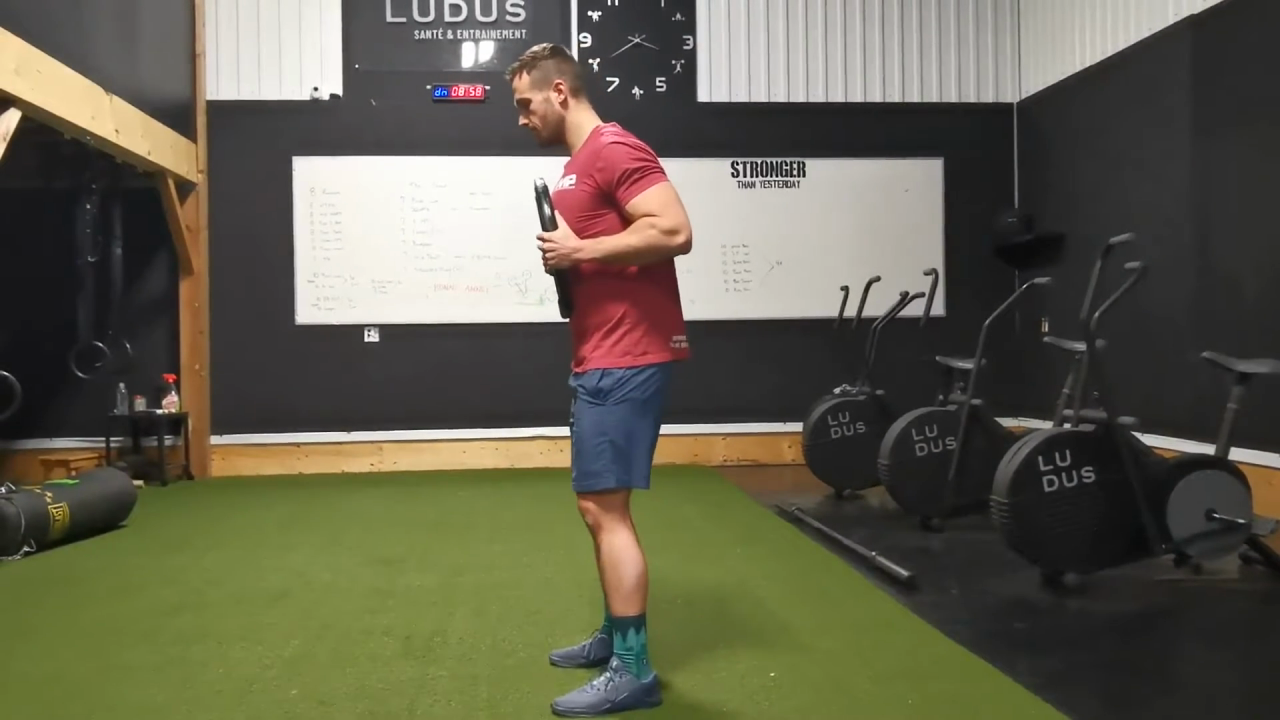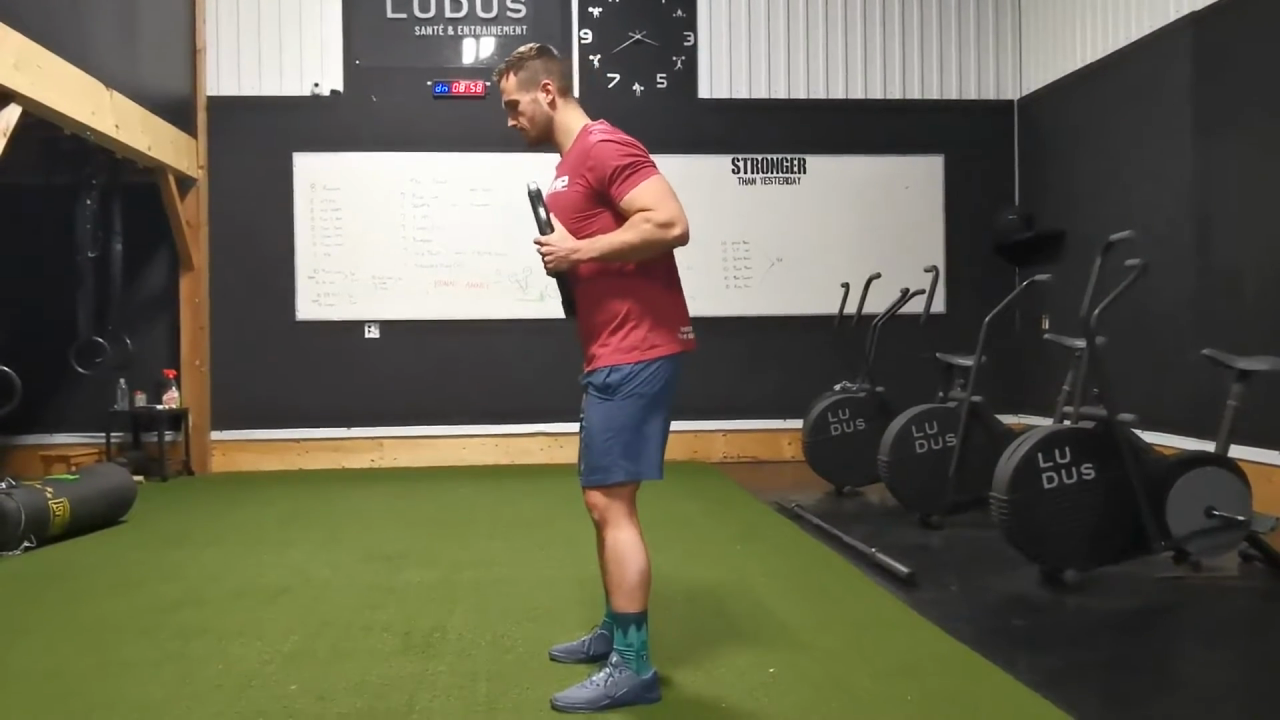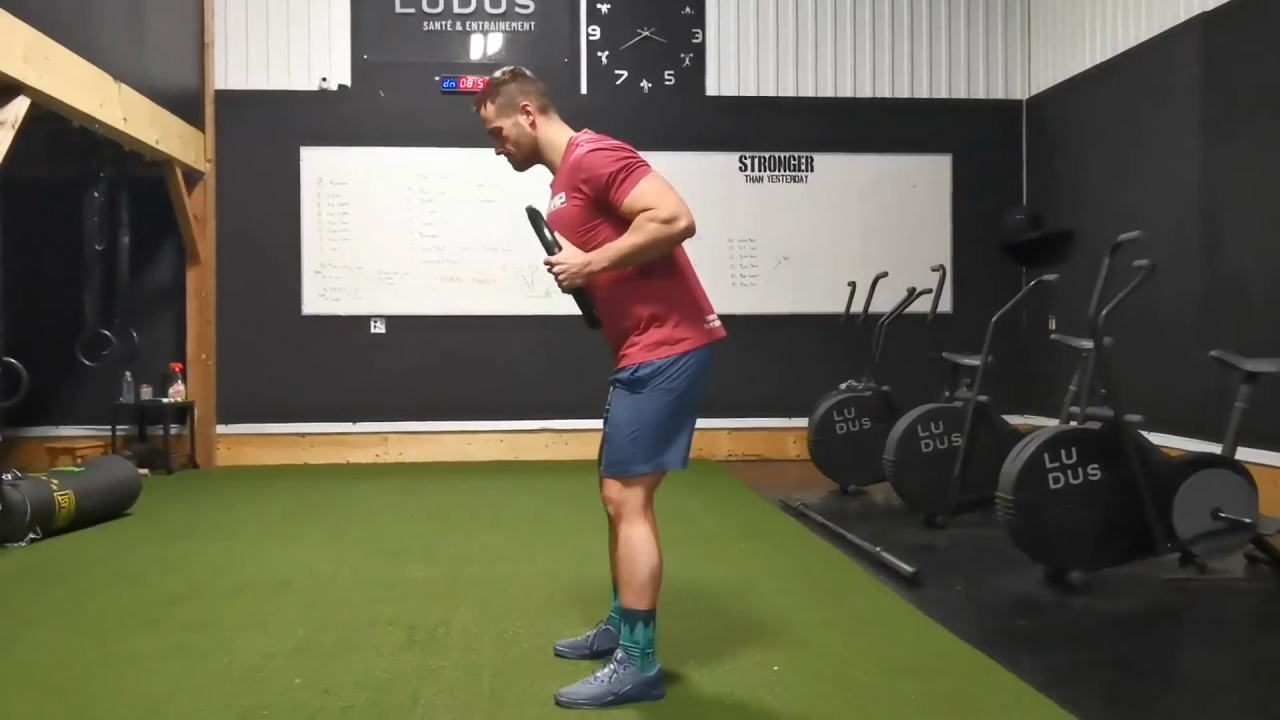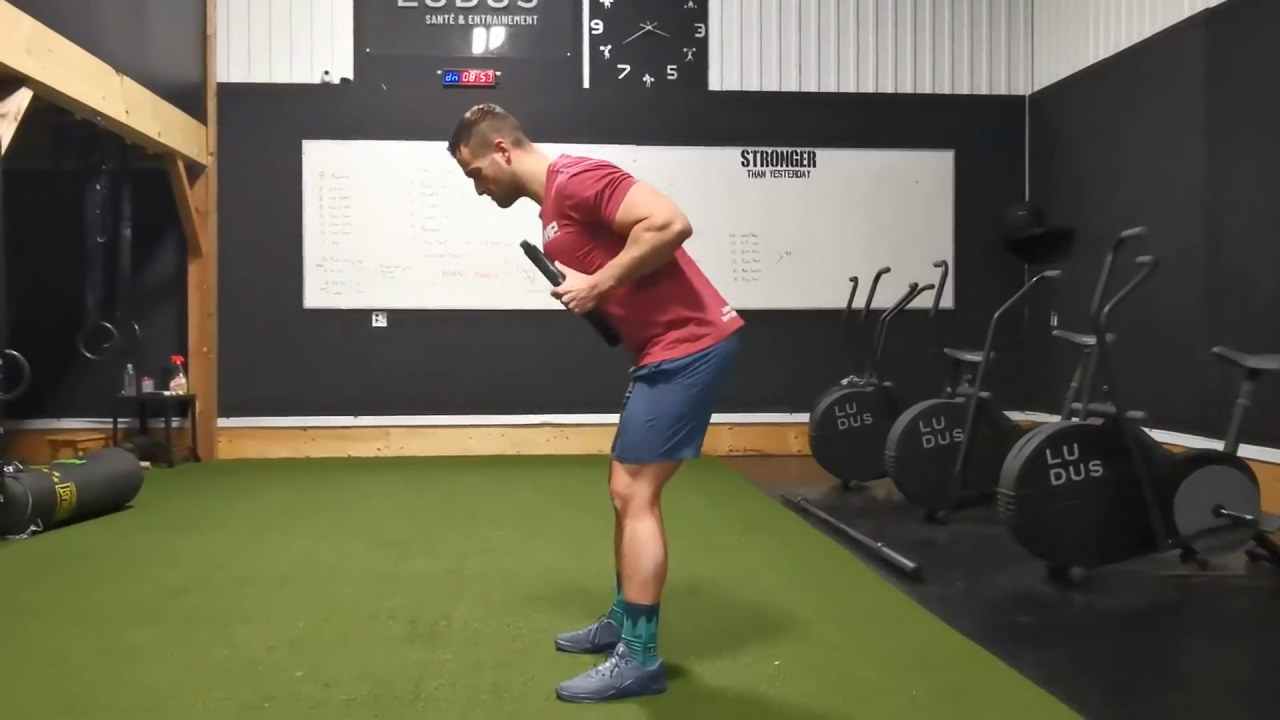
dt=0.5s
person 1, frame 1
left shoulder: (615, 151)
right shoulder: (579, 164)
left elbow: (674, 231)
left wrist: (581, 251)
right wrist: (565, 254)
left hip: (626, 358)
right hip: (600, 357)
left knee: (604, 508)
right knee: (601, 504)
right ankle: (614, 636)
person 1, frame 2
left shoulder: (604, 148)
right shoulder: (573, 163)
left elbow: (670, 225)
left wrist: (577, 250)
right wrist: (567, 255)
left hip: (635, 352)
right hip: (612, 354)
left knee: (610, 503)
right knee: (605, 500)
right ankle: (615, 632)
person 1, frame 3
left shoulder: (594, 157)
right shoulder: (566, 182)
left elbow: (675, 220)
left wrist: (590, 264)
right wrist: (578, 270)
left hip: (667, 348)
right hip: (643, 351)
left knee: (627, 498)
right knee: (619, 495)
left ankle: (637, 663)
right ankle: (620, 626)
person 1, frame 4
left shoulder: (576, 180)
right shoulder: (554, 205)
left elbow: (670, 224)
left wrist: (598, 285)
right wrist: (582, 292)
left hip: (689, 345)
right hip: (667, 348)
left knee: (634, 493)
right knee: (629, 491)
left ankle: (639, 657)
right ankle: (623, 620)
